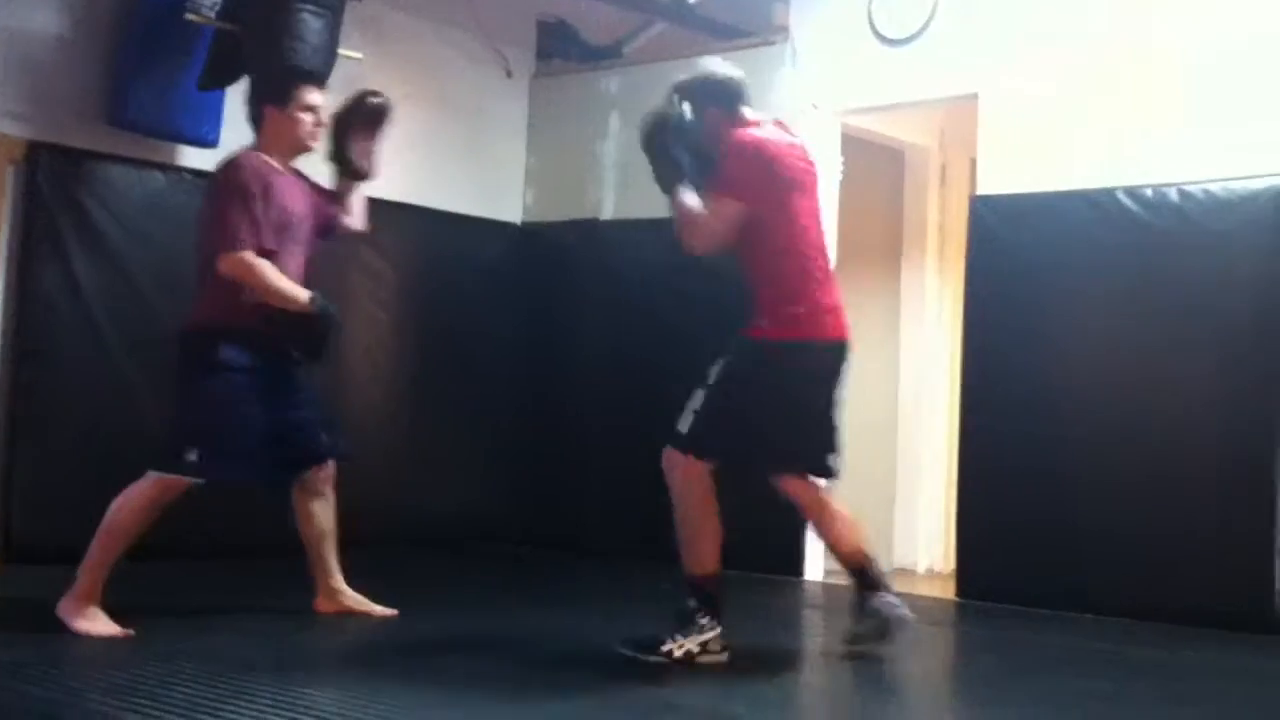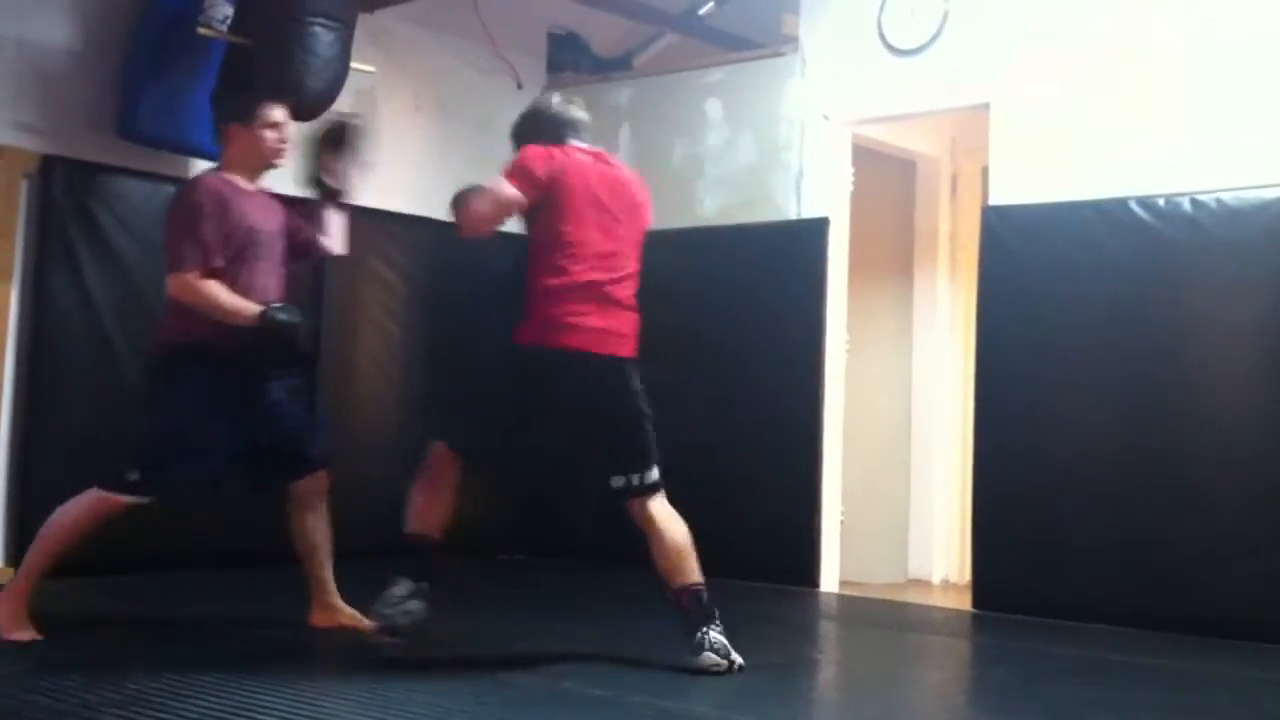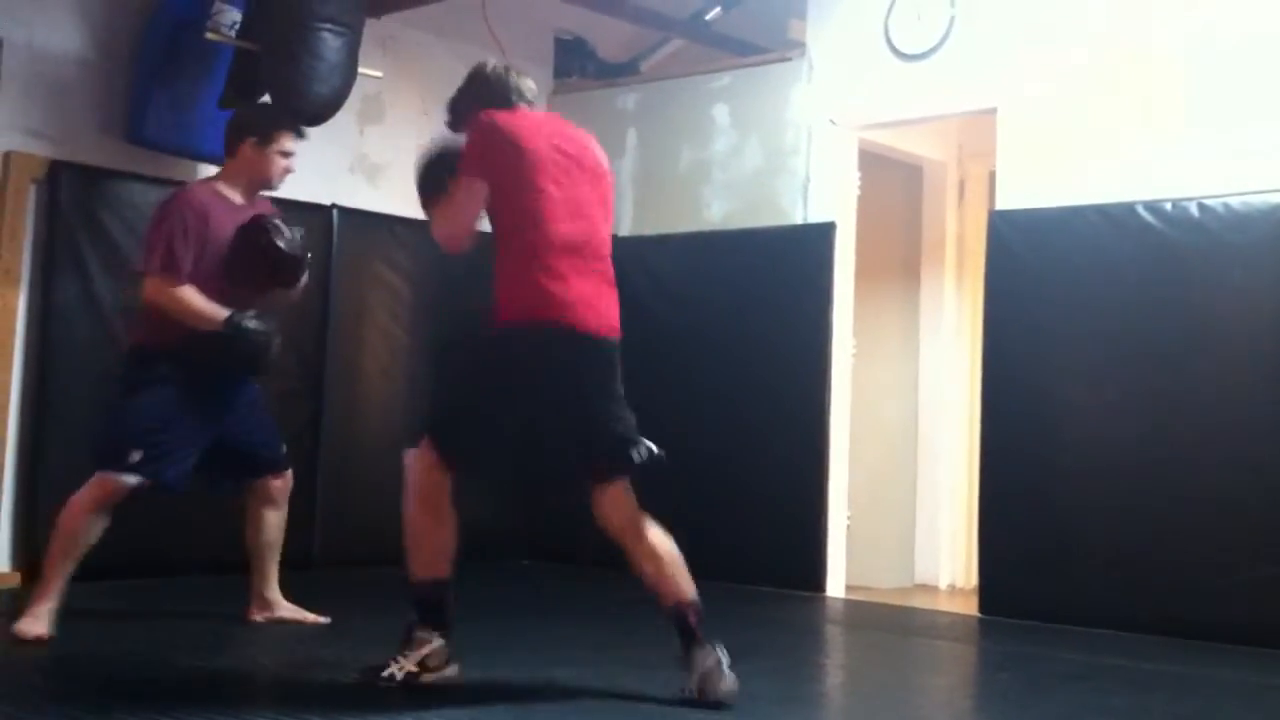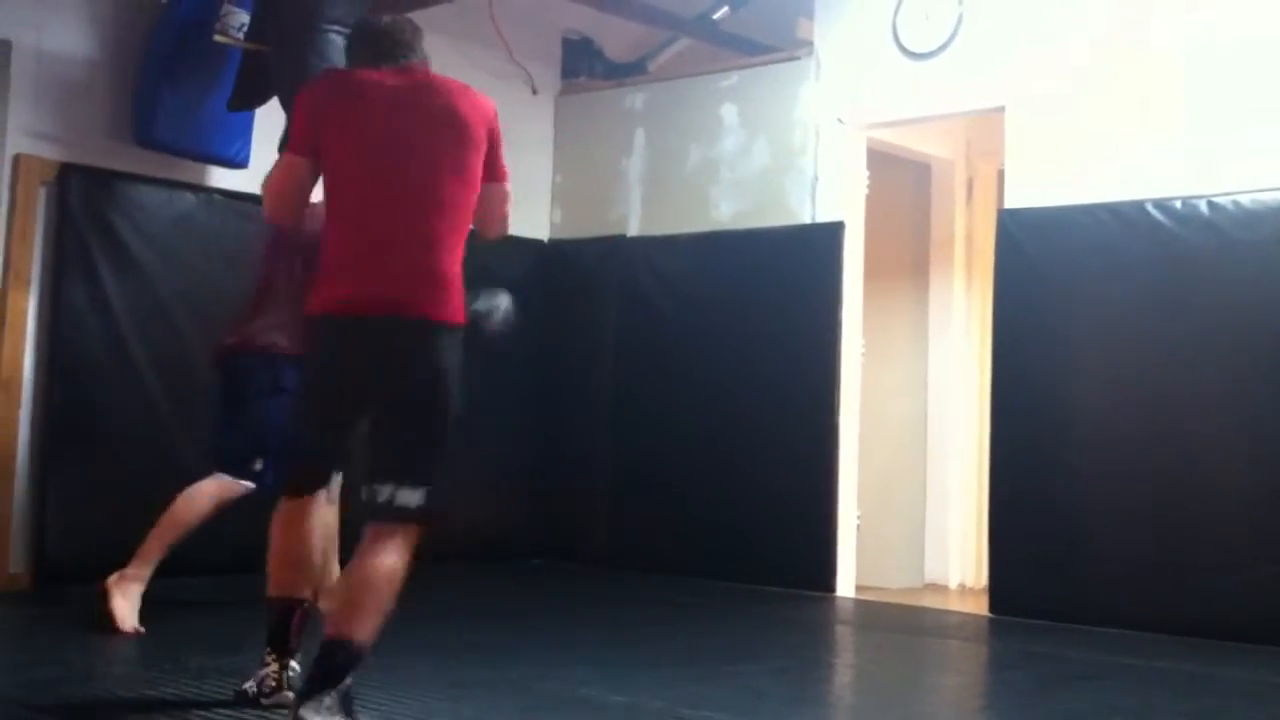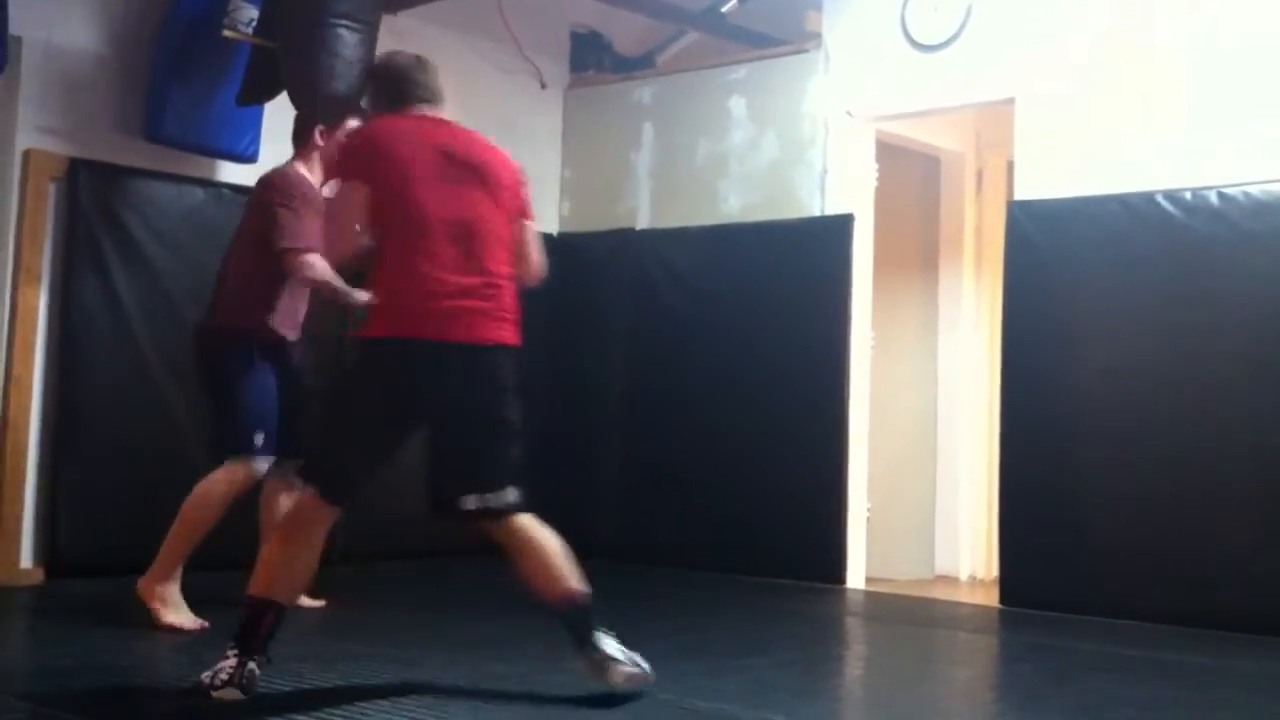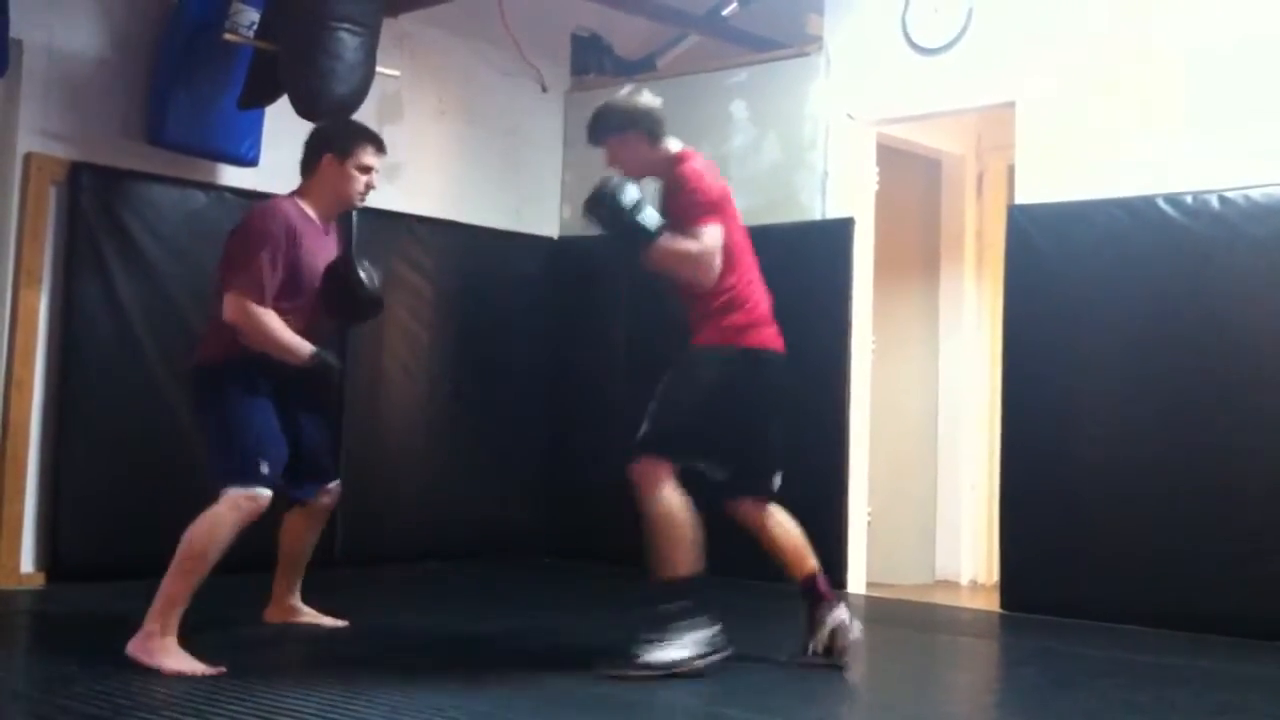
dt=0.7s
person 1, frame 1
left shoulder: (744, 149)
right shoulder: (784, 141)
left elbow: (701, 238)
left wrist: (677, 179)
right wrist: (689, 170)
left hip: (783, 339)
right hip: (820, 335)
left knee: (685, 462)
right knee: (796, 479)
left ankle: (702, 623)
right ankle: (874, 595)
person 1, frame 2
left shoulder: (538, 163)
right shoulder: (632, 186)
left elbow: (477, 221)
left wrist: (466, 201)
left hip: (548, 350)
right hip: (615, 355)
left knee: (444, 459)
right knee: (649, 501)
left ankle: (409, 589)
right ankle: (705, 632)
person 1, frame 3
left shoulder: (492, 129)
right shoulder: (587, 146)
left elbow: (453, 236)
left wrist: (441, 199)
left hip: (530, 329)
right hip: (595, 334)
left knee: (426, 465)
right knee: (620, 510)
left ankle: (430, 636)
right ankle: (700, 653)
person 1, frame 4
left shoulder: (326, 93)
right shoulder: (473, 106)
left elbow: (278, 208)
right elbow: (493, 224)
left hip: (338, 316)
right hip: (427, 323)
left knee: (301, 487)
right knee: (395, 523)
left ankle: (281, 663)
person 1, frame 5
left shoulder: (368, 141)
right shoulder: (497, 159)
right elbow: (532, 268)
left hip: (398, 341)
right hip: (487, 346)
left knee: (318, 499)
right knee: (506, 511)
left ankle: (243, 657)
right ankle: (593, 640)
person 1, frame 6
left shoulder: (688, 174)
right shoulder: (685, 180)
left elbow: (705, 269)
right elbow: (679, 267)
left wrist: (642, 229)
right wrist: (635, 230)
left hip: (731, 345)
right hip: (754, 347)
left knee: (652, 468)
right knee: (751, 498)
left ankle: (683, 622)
right ankle: (828, 611)
person 2, frame 1
left shoulder: (297, 186)
right shoulder: (245, 172)
left elbow: (350, 220)
right elbow: (236, 261)
right wrist: (307, 303)
left hip: (274, 354)
right hip: (225, 350)
left knee: (317, 468)
right knee: (175, 475)
left ankle: (331, 590)
right ankle: (81, 596)
person 2, frame 2
left shoulder: (271, 206)
right shoulder: (204, 195)
left elbow: (329, 245)
right elbow: (186, 285)
left wrist: (330, 191)
right wrist: (265, 318)
left hip: (258, 372)
right hip: (196, 371)
left knee: (311, 478)
right knee: (122, 493)
left ankle: (326, 604)
person 2, frame 3
left shoulder: (262, 213)
right shoulder: (190, 204)
left elbow: (278, 283)
right elbow: (158, 288)
right wrist: (230, 323)
left hip: (227, 371)
right hip: (167, 369)
left knee: (275, 478)
right knee: (115, 480)
left ankle: (267, 599)
right ankle: (42, 603)
person 2, frame 4
left shoulder: (299, 224)
right shoulder: (328, 226)
left hip: (276, 363)
right hip: (270, 365)
right knee: (237, 478)
left ankle: (330, 590)
right ankle: (131, 581)
person 2, frame 5
left shoulder: (307, 192)
right shoulder: (291, 185)
left elbow: (313, 261)
right elbow: (303, 263)
right wrist: (354, 295)
left hip: (269, 343)
right hip: (243, 343)
left knee: (285, 463)
right knee: (248, 465)
right ankle: (161, 580)
person 2, frame 6
left shoulder: (329, 229)
right shoulder: (275, 219)
right elbow: (240, 310)
right wrist: (309, 356)
left hip: (281, 378)
right hip: (236, 375)
left knee: (320, 489)
right knee: (249, 495)
left ankle: (286, 601)
right ankle: (155, 634)
